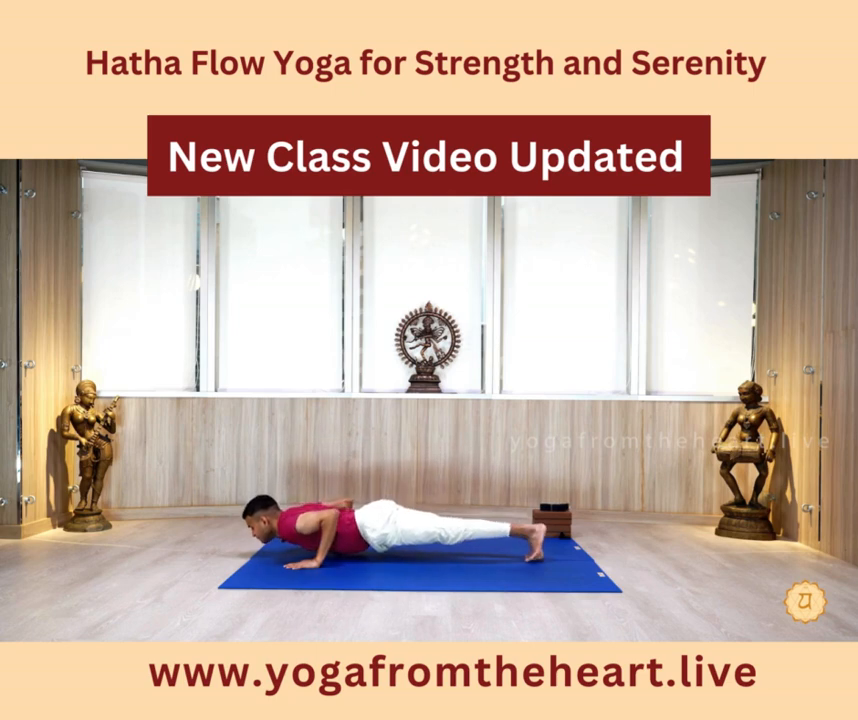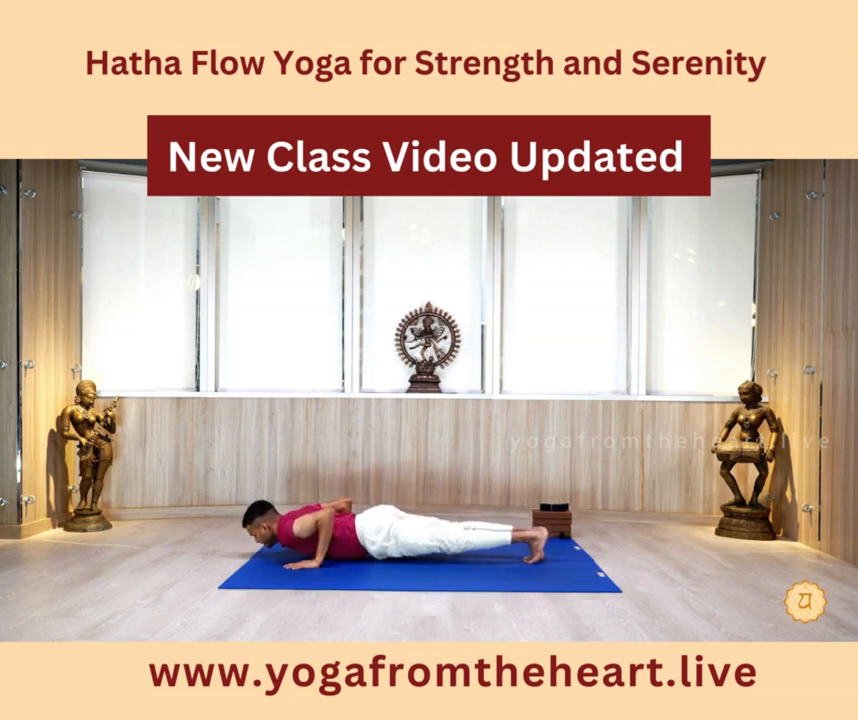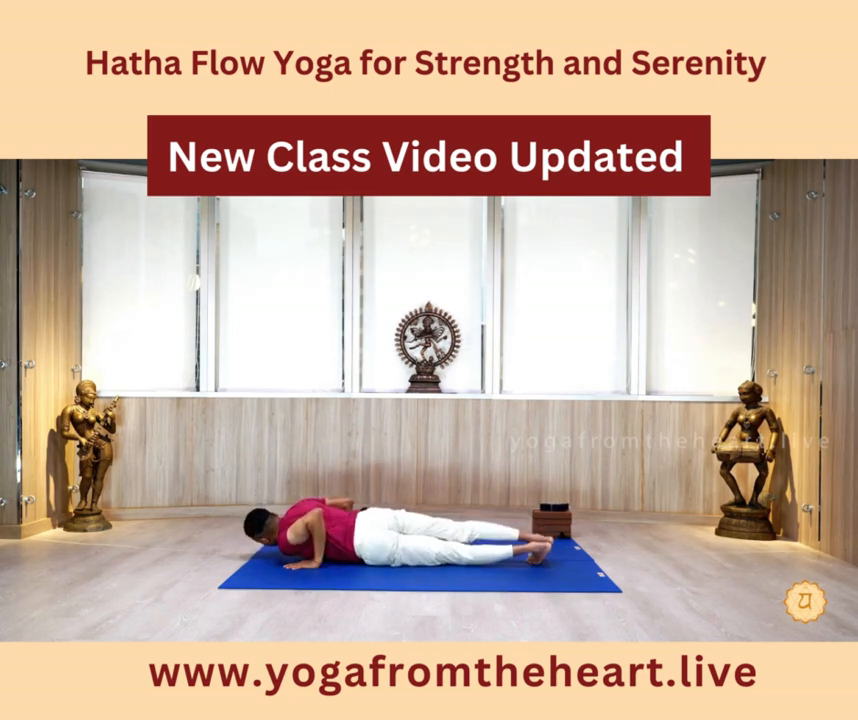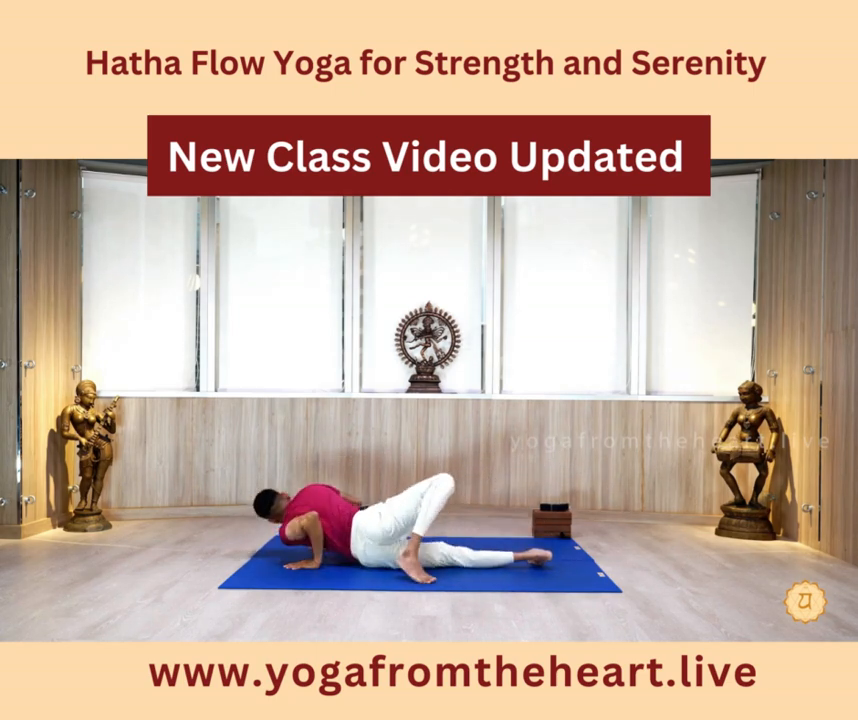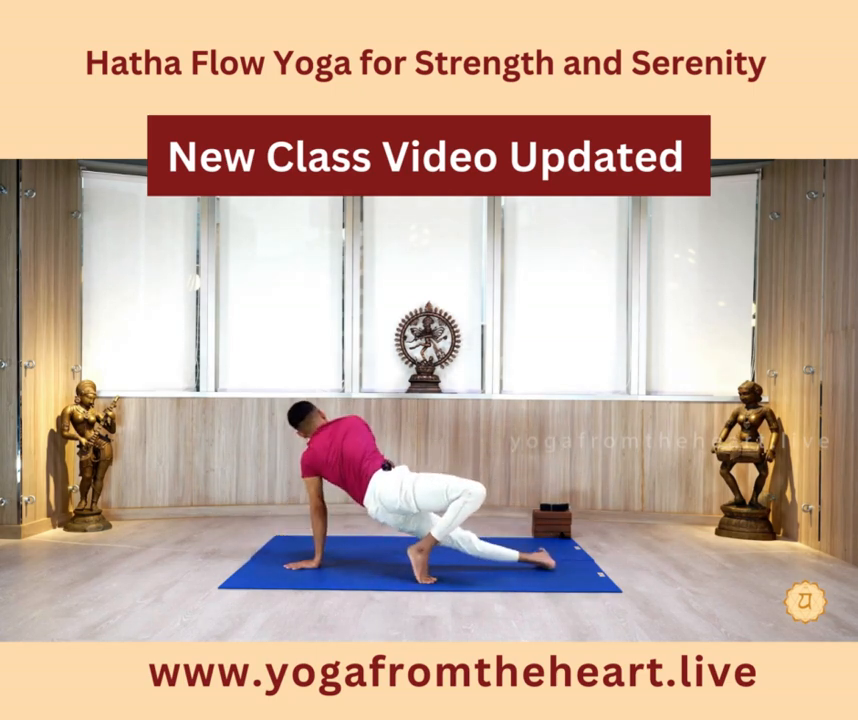
dt=1s
person 1, frame 1
left shoulder: (287, 526)
right shoulder: (297, 514)
left elbow: (331, 516)
right elbow: (346, 503)
left wrist: (318, 559)
right wrist: (335, 543)
left hip: (376, 526)
right hip: (377, 514)
left knee: (448, 532)
right knee: (449, 528)
left ankle: (529, 530)
right ankle: (527, 528)
person 1, frame 2
left shoulder: (288, 531)
right shoulder: (297, 516)
left elbow: (327, 514)
right elbow: (345, 502)
left wrist: (317, 559)
left hip: (377, 534)
right hip: (377, 517)
left knee: (452, 542)
right knee: (456, 530)
left ankle: (530, 536)
right ankle: (529, 530)
person 1, frame 3
left shoulder: (287, 541)
right shoulder: (299, 507)
left elbow: (315, 518)
right elbow: (347, 502)
left wrist: (317, 559)
left hip: (374, 548)
right hip: (376, 517)
left knee: (453, 553)
right knee: (460, 531)
left ankle: (529, 548)
right ankle: (532, 537)
person 1, frame 4
left shoulder: (288, 530)
right shoulder: (312, 489)
left elbow: (310, 519)
left wrist: (316, 559)
left hip: (367, 552)
right hip: (371, 524)
left knee: (452, 554)
person 1, frame 5
left shoulder: (309, 457)
right shoulder: (353, 421)
left elbow: (317, 508)
left wrist: (317, 558)
left hip: (379, 507)
right hip: (390, 484)
left knee: (458, 537)
right knee: (474, 491)
left ankle: (528, 557)
